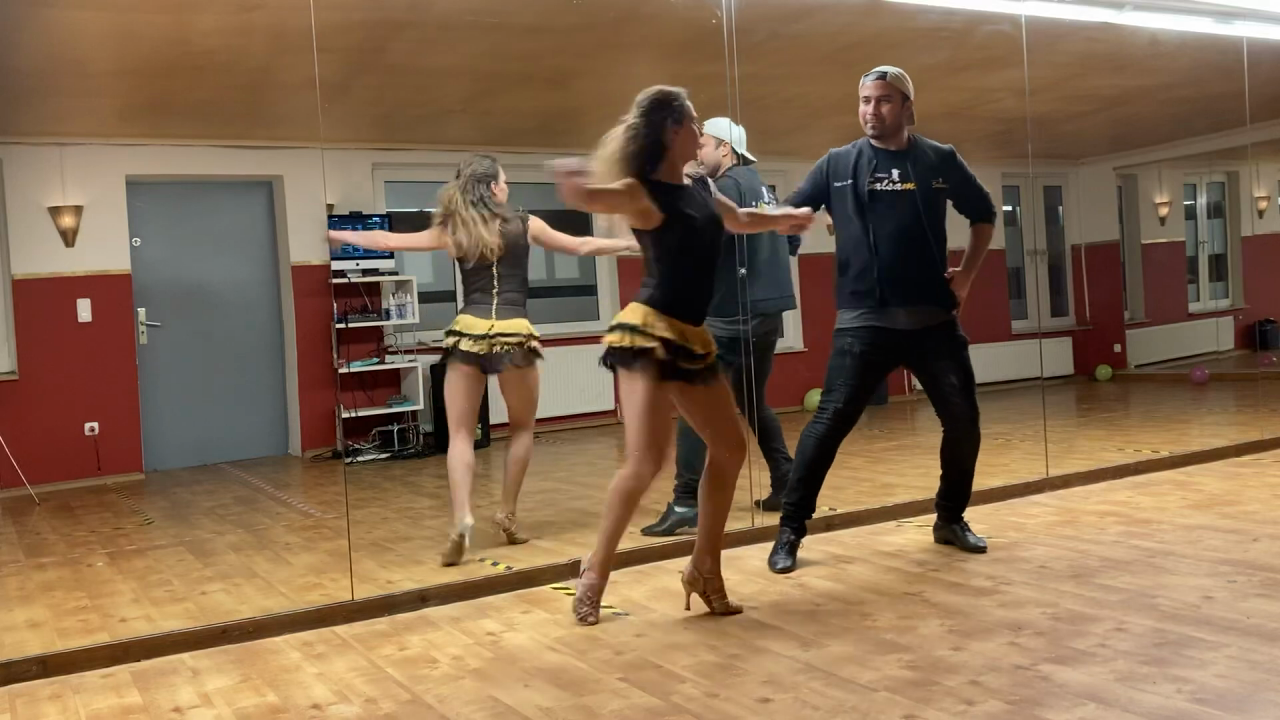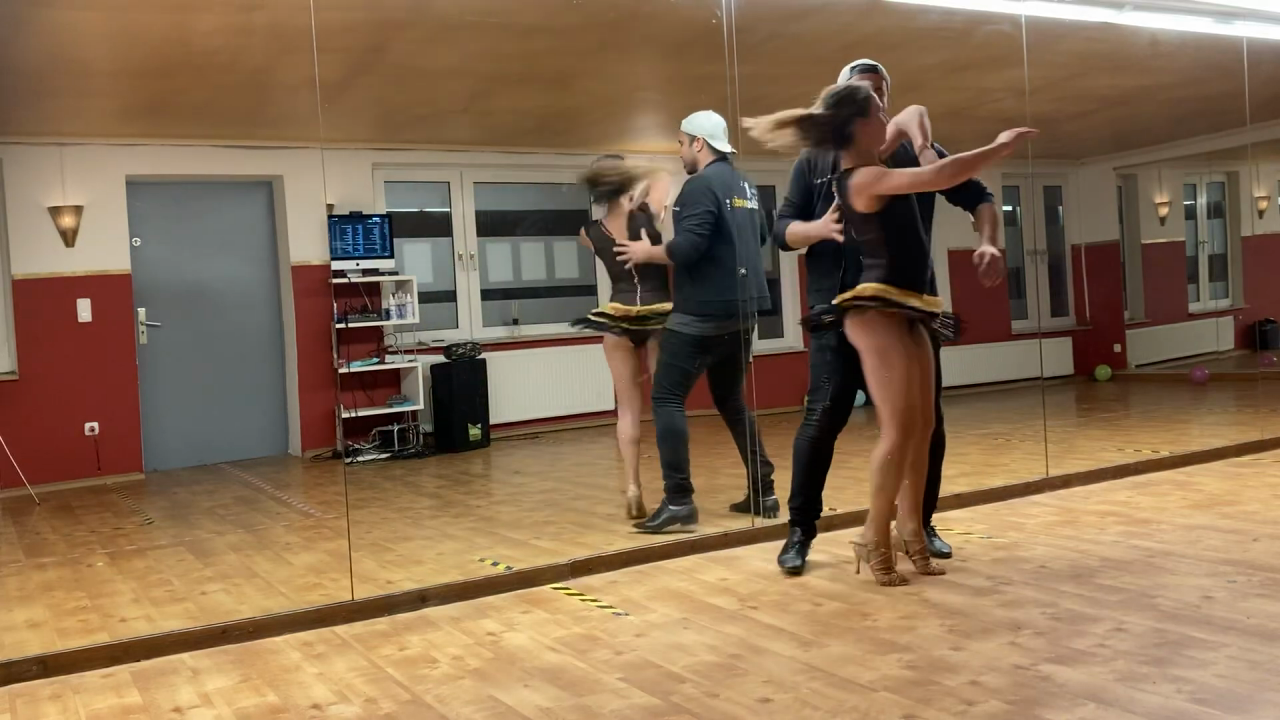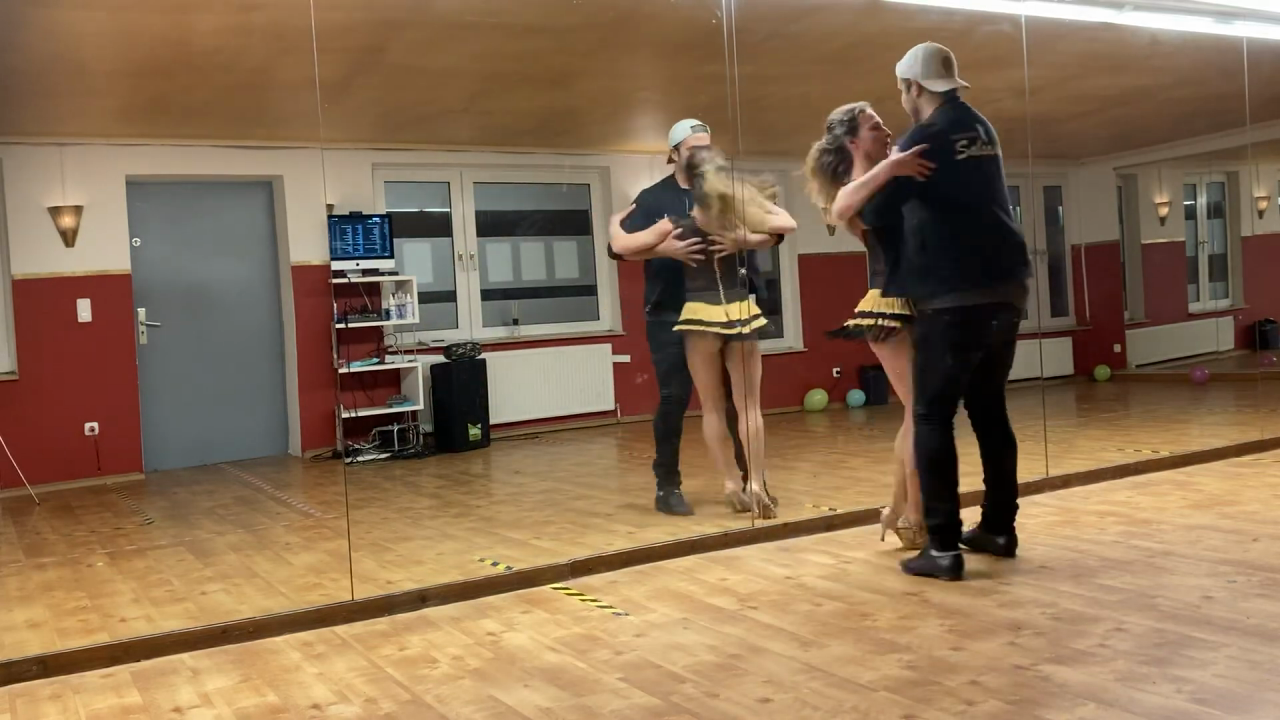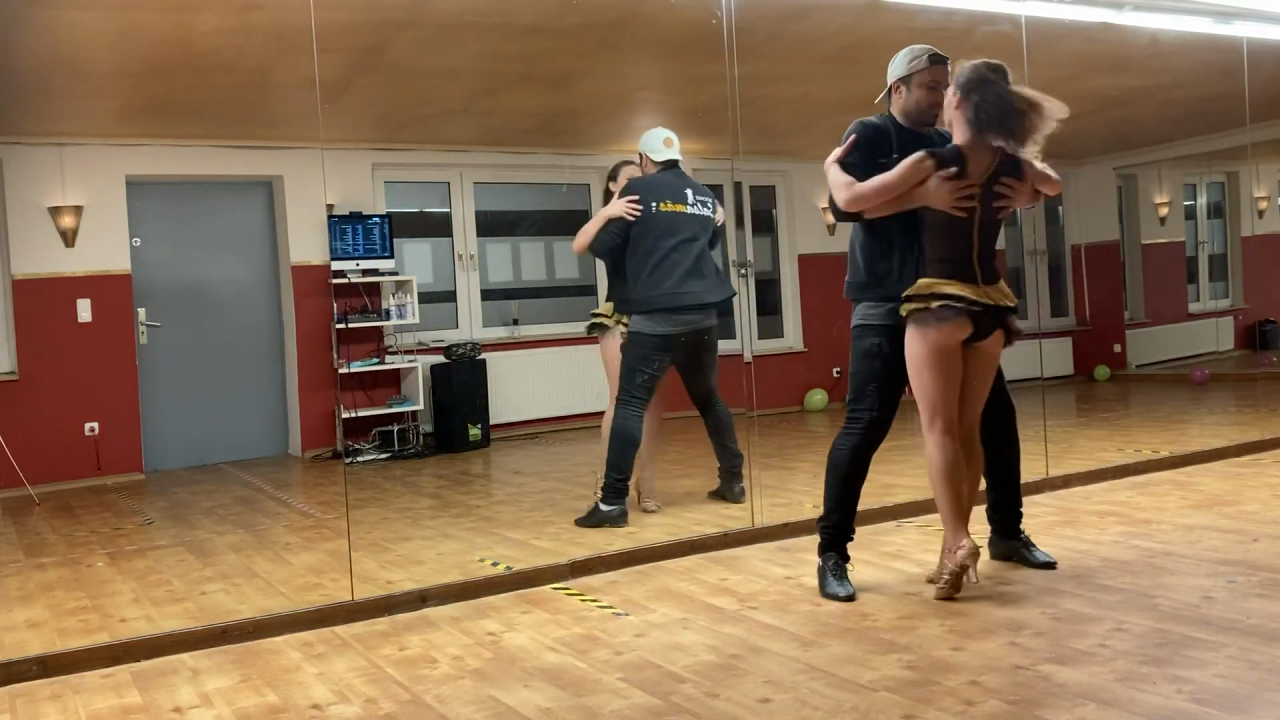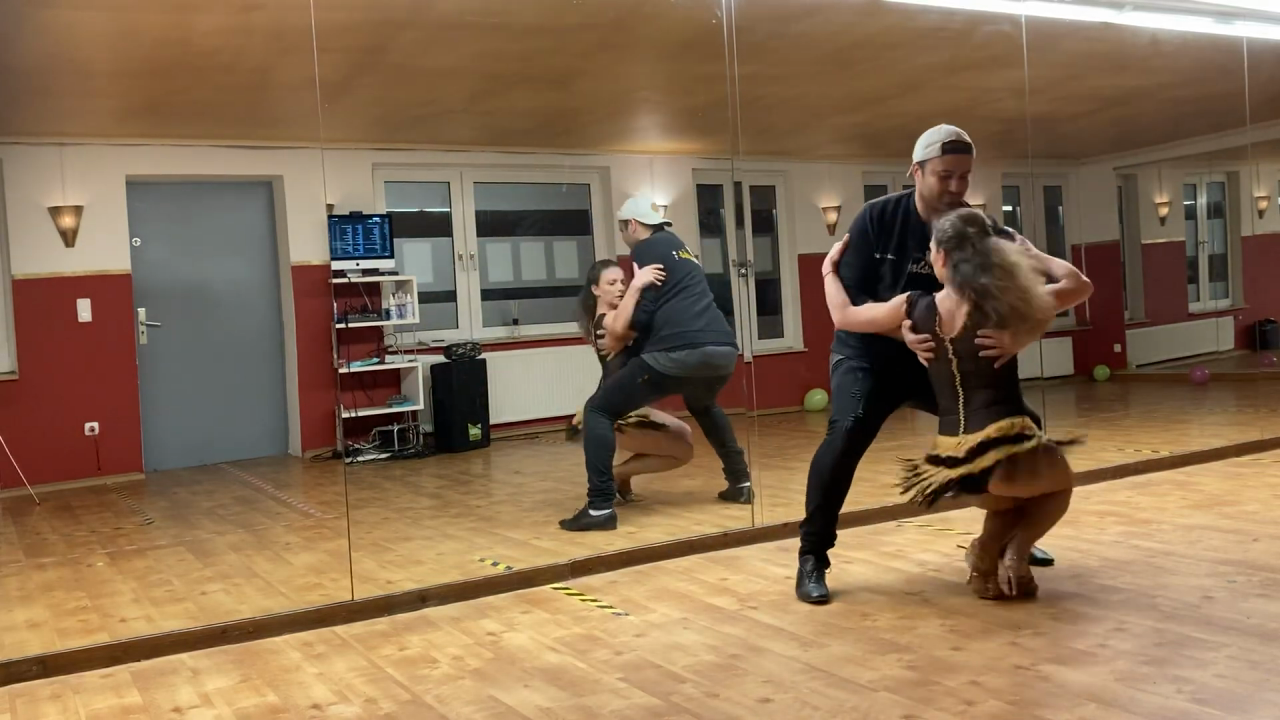
dt=1s
person 1, frame 1
left shoulder: (941, 160)
right shoulder: (839, 163)
left elbow: (983, 213)
left wrist: (969, 272)
left hip: (933, 318)
right hip: (864, 319)
left knee: (963, 419)
right knee: (831, 421)
left ankle: (950, 520)
right ankle: (791, 531)
person 1, frame 2
left shoulder: (917, 152)
right shoulder: (816, 158)
left elbow: (973, 195)
right elbow: (782, 228)
left wrist: (989, 241)
right wrist: (819, 228)
left knee: (927, 419)
right knee: (824, 415)
left ankle: (920, 524)
right ankle: (800, 531)
person 1, frame 3
left shoulder: (925, 135)
right shoulder: (974, 127)
left elbow: (875, 208)
left wrist: (856, 214)
left hip: (959, 295)
right hip: (999, 289)
left knee: (931, 413)
right knee: (987, 406)
left ankle: (943, 544)
right ankle: (998, 524)
person 1, frame 4
left shoulder: (956, 145)
right shoulder: (870, 135)
left elbow: (1030, 183)
right elbow: (845, 200)
left wrist: (1021, 190)
right wrist: (925, 196)
right hip: (884, 309)
left knee: (996, 416)
right knee: (865, 426)
left ankle: (1007, 533)
right ankle: (831, 554)
person 1, frame 5
right shoulder: (876, 218)
right elbow: (849, 298)
left wrist: (1016, 336)
right wrist: (901, 330)
right hip: (868, 356)
right knee: (847, 432)
right ankle: (812, 558)
person 2, frame 1
left shoulder: (700, 190)
right shoulder: (643, 192)
left elbow: (743, 220)
right elbow: (577, 194)
left wrist: (791, 217)
right wrist: (573, 180)
left hip: (688, 341)
right hip: (651, 334)
left knee: (732, 449)
right knee: (644, 463)
left ankle: (703, 569)
right ankle: (596, 569)
person 2, frame 2
left shoulder: (855, 173)
right shoulder: (861, 176)
right elbow: (936, 175)
right wrist: (1000, 145)
left hip: (903, 314)
right hip: (882, 308)
left knee: (914, 426)
right knee: (904, 427)
left ankle: (904, 534)
right ankle: (876, 534)
person 2, frame 3
left shoulder: (879, 184)
right shoulder: (855, 186)
right elbow: (840, 209)
right wrist: (889, 168)
left hip: (908, 309)
right hip: (889, 311)
left knee: (916, 413)
left ankle: (899, 510)
right ankle: (912, 515)
person 2, frame 4
left shoulder: (931, 161)
right shoulder: (1011, 164)
left elbow: (846, 198)
right elbow: (1052, 186)
left wrist: (834, 164)
left hip: (936, 303)
right hip: (989, 309)
left knee: (939, 431)
right knee: (965, 432)
left ankle: (958, 545)
right ankle: (959, 546)
person 2, frame 5
left shoulder: (914, 308)
right shoulder: (1009, 307)
left elbow: (842, 317)
right elbow: (1080, 286)
left wrist: (829, 266)
right wrist: (1031, 253)
left hip: (955, 458)
right hip: (1010, 448)
left knee: (1005, 497)
right knee: (1058, 487)
left ankle: (987, 548)
right ankle: (1015, 552)
person 3, frame 1
left shoulder: (727, 184)
right shoulder: (764, 187)
right elbow: (788, 238)
left hip: (728, 315)
right hip: (764, 316)
right knee: (754, 403)
left ankle: (685, 504)
right ankle: (785, 488)
person 3, frame 2
left shoulder: (702, 185)
right shoulder: (746, 187)
left elbow: (689, 246)
right elbow: (760, 238)
left wrist: (644, 252)
left hip: (700, 314)
right hip: (740, 312)
left knee: (668, 400)
right knee: (733, 403)
left ankle: (678, 500)
right ankle: (763, 492)
person 3, frame 3
right shoulder: (654, 198)
right elbow: (618, 245)
right wrist: (664, 248)
right hip: (669, 317)
right knee: (673, 398)
left ankle: (752, 480)
right ankle: (667, 486)
person 3, frame 4
left shoulder: (640, 189)
right shoulder: (704, 195)
left elbow: (603, 247)
left wrist: (600, 242)
left hip: (657, 317)
right hip: (702, 315)
left knee: (630, 404)
right knee: (708, 399)
left ankle: (612, 502)
right ankle: (733, 481)
person 3, frame 5
left shoulder: (647, 249)
right shoulder: (679, 249)
left elbow: (642, 315)
left hip: (679, 354)
right hip: (724, 353)
left knee: (598, 411)
right knee: (703, 407)
left ankle: (600, 508)
right ankle: (740, 482)
person 4, frame 1
left shoulder: (450, 232)
right shoulder: (526, 225)
left elbow: (394, 240)
right elbow: (579, 245)
left wrist: (344, 235)
right wrist: (630, 243)
left hip: (469, 335)
right hip: (515, 334)
left knee: (460, 435)
right knee: (522, 429)
left ankle: (463, 520)
right ankle: (507, 516)
person 4, frame 2
left shoulder: (589, 232)
right shoulder: (644, 215)
left hip: (616, 319)
right hip: (654, 315)
left knee: (628, 409)
left ankle: (632, 487)
person 4, frame 3
left shoulder: (684, 224)
right shoulder: (743, 215)
right elbow: (788, 225)
left hip: (698, 316)
right hip: (742, 314)
left knee: (713, 407)
right knee: (748, 406)
left ankle: (731, 484)
right ankle: (757, 487)
person 4, frame 4
right shoulder: (610, 220)
right elbow: (578, 246)
right wrist: (609, 212)
right hip: (618, 320)
left knee: (650, 402)
left ankle: (644, 482)
person 4, frame 5
left shoulder: (601, 318)
right shoulder: (609, 320)
right elbow: (619, 329)
right wrist: (636, 285)
left knee: (684, 436)
right knee: (683, 451)
left ankle: (620, 475)
right ankle: (616, 475)
